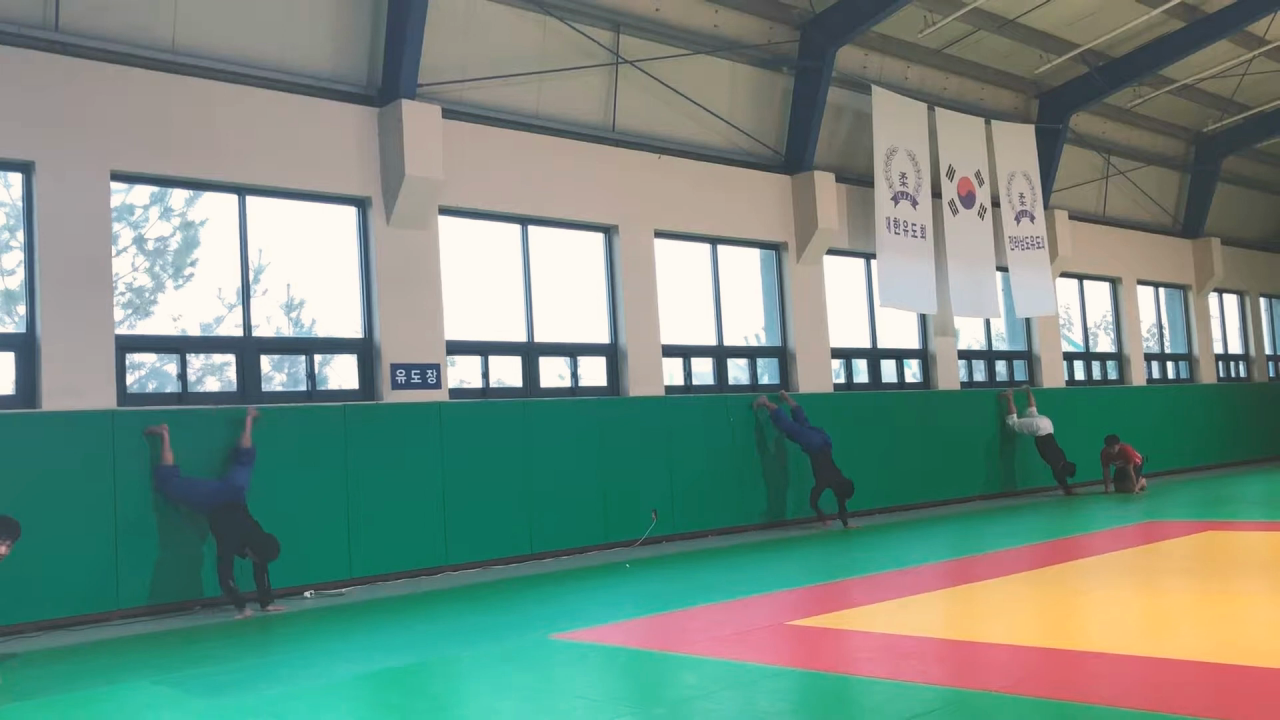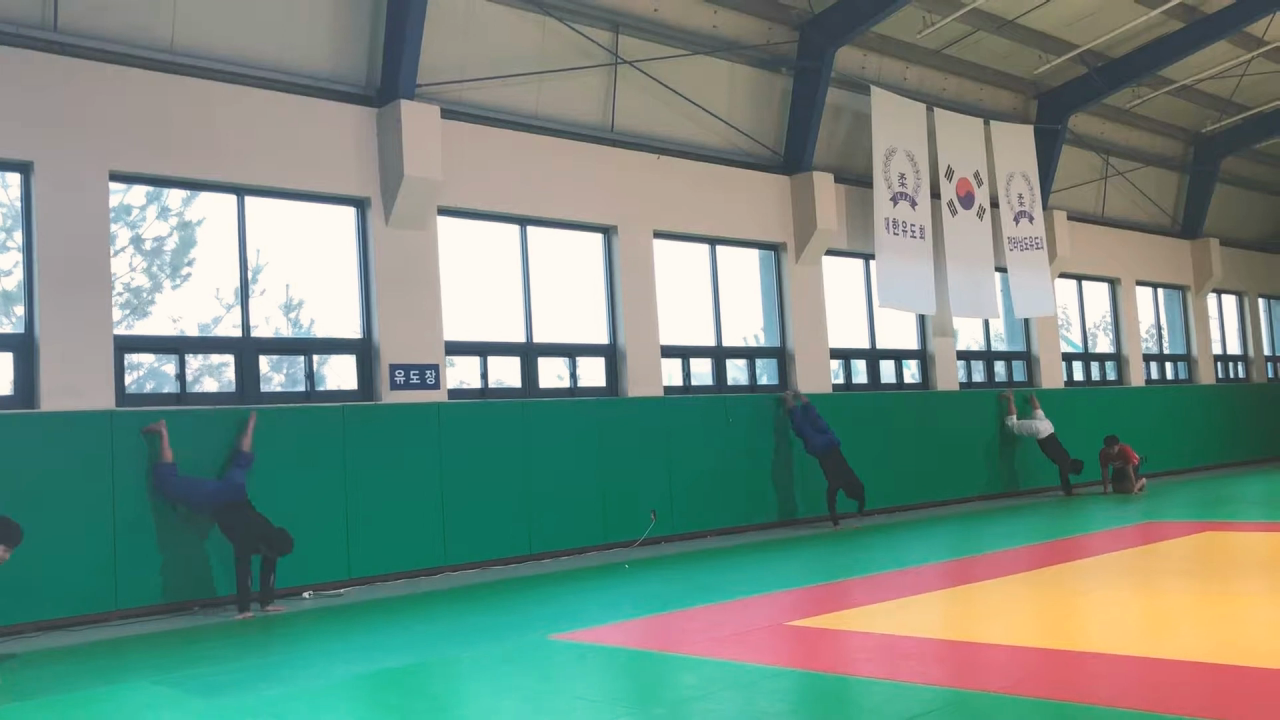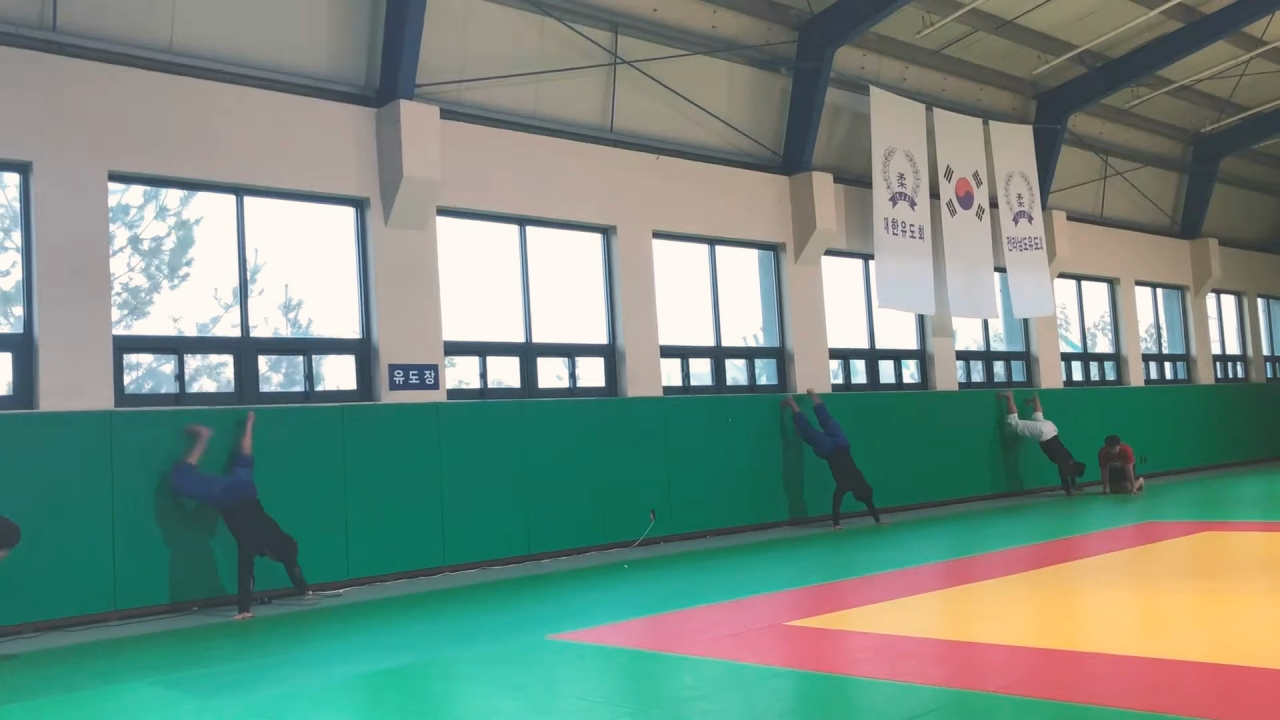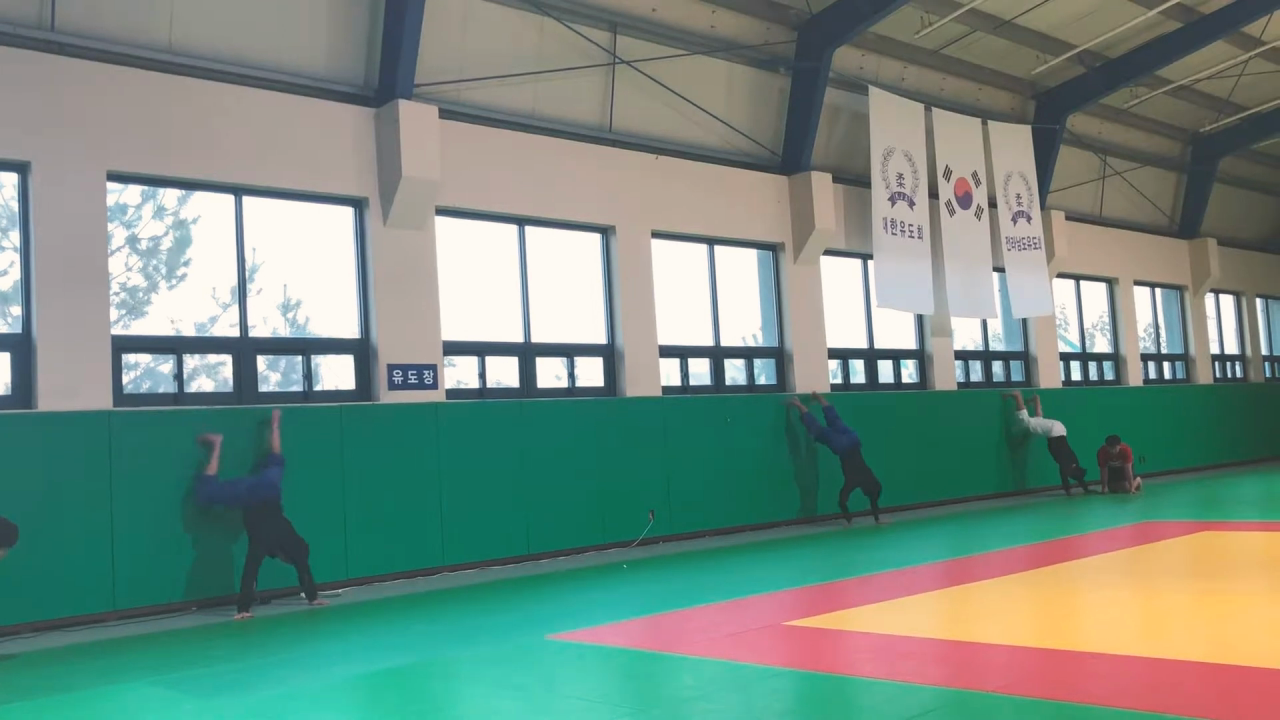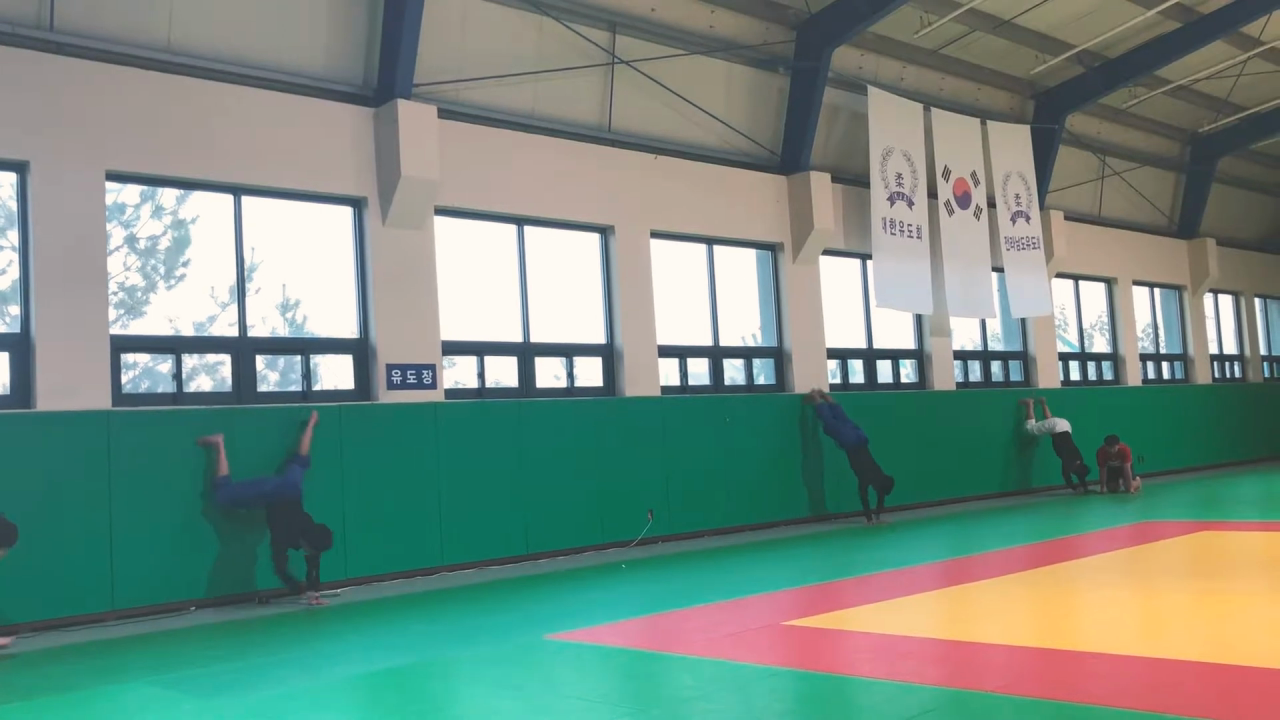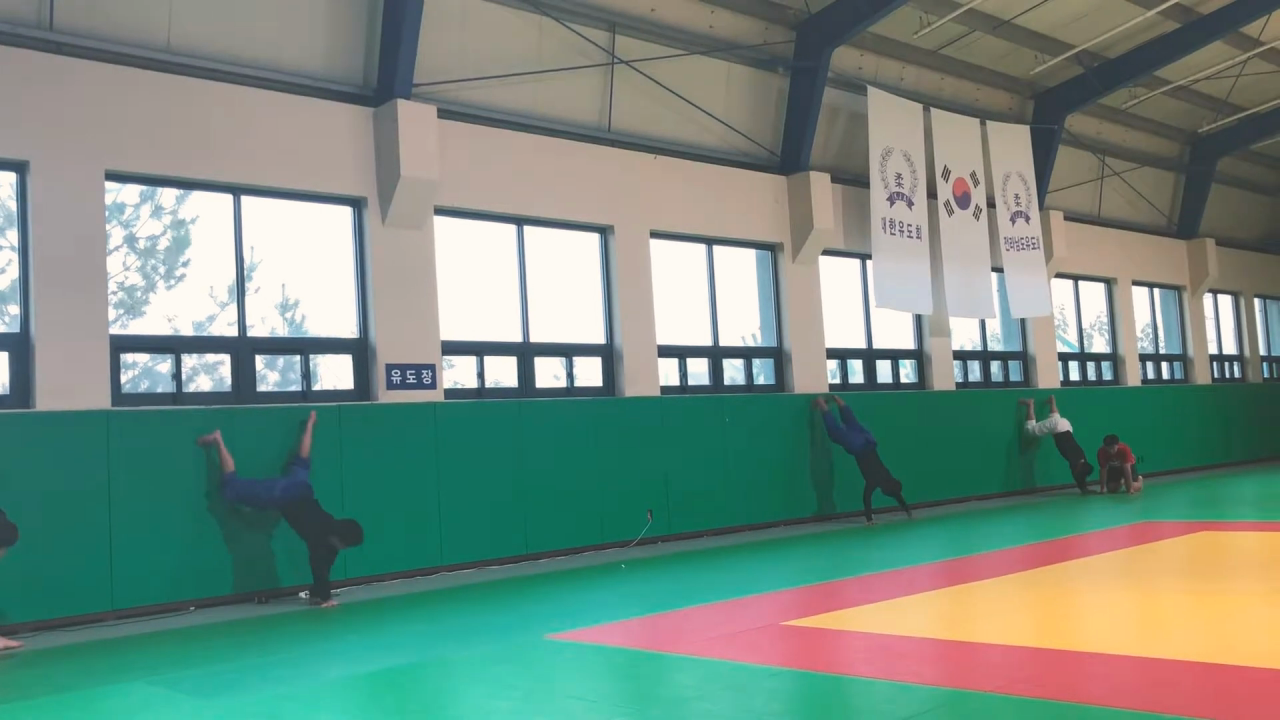
dt=0.2s
person 1, frame 1
left shoulder: (260, 541)
right shoulder: (232, 543)
left elbow: (261, 571)
right elbow: (225, 575)
left wrist: (267, 602)
right wrist: (241, 606)
left hip: (234, 495)
right hip: (213, 500)
left knee: (244, 459)
right knee: (168, 482)
left ankle: (248, 421)
right ankle: (165, 436)
person 1, frame 2
left shoulder: (270, 535)
right shoulder: (247, 540)
left elbow: (268, 568)
right elbow: (243, 574)
left wrist: (267, 602)
right wrist: (244, 609)
left hip: (236, 493)
right hip: (217, 500)
left knee: (242, 462)
right knee: (169, 483)
left ankle: (250, 425)
right ankle: (164, 434)
person 1, frame 3
left shoulder: (279, 539)
right shoulder: (251, 542)
left elbow: (292, 565)
right elbow: (245, 574)
left wrist: (304, 590)
right wrist: (243, 609)
left hip: (245, 490)
right hip: (227, 496)
left knee: (243, 463)
right knee: (181, 481)
left ankle: (248, 425)
right ankle: (203, 438)
person 1, frame 4
left shoulder: (293, 541)
right shoulder: (263, 543)
left elbow: (303, 569)
right elbow: (249, 574)
left wrist: (313, 597)
right wrist: (243, 609)
left hip: (268, 490)
right hip: (249, 495)
left knee: (273, 463)
right knee: (205, 493)
left ankle: (274, 424)
right ankle: (216, 445)
person 1, frame 5
left shoulder: (313, 533)
right shoulder: (286, 536)
left elbow: (313, 565)
right elbow: (279, 567)
left wrist: (312, 593)
right wrist: (300, 589)
left hip: (291, 489)
right hip: (270, 492)
left knee: (299, 461)
right knee: (223, 496)
left ankle: (310, 423)
right ankle: (218, 444)
person 1, frame 6
left shoulder: (334, 529)
right shoulder: (318, 534)
left elbow: (326, 564)
right elbow: (319, 565)
left wrist: (317, 593)
right wrist: (324, 598)
left hip: (301, 489)
right hip: (282, 495)
left knee: (301, 463)
right knee: (233, 490)
left ankle: (309, 423)
right ankle: (218, 441)
